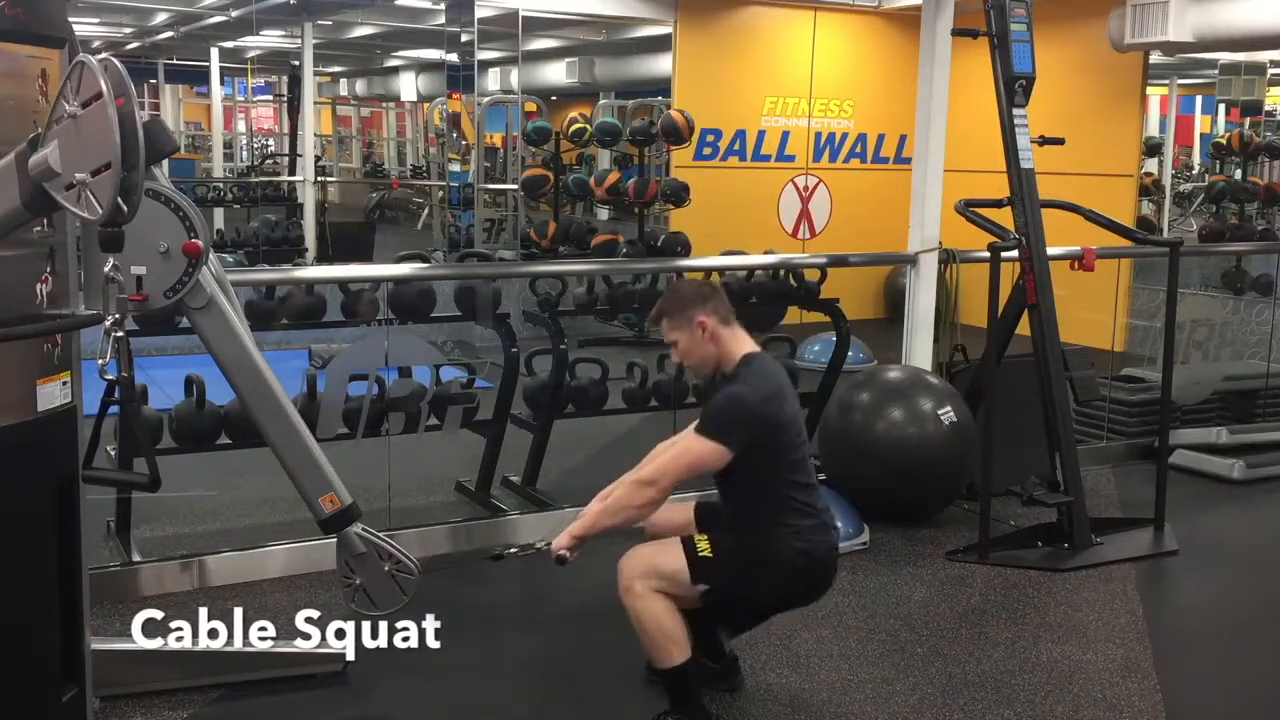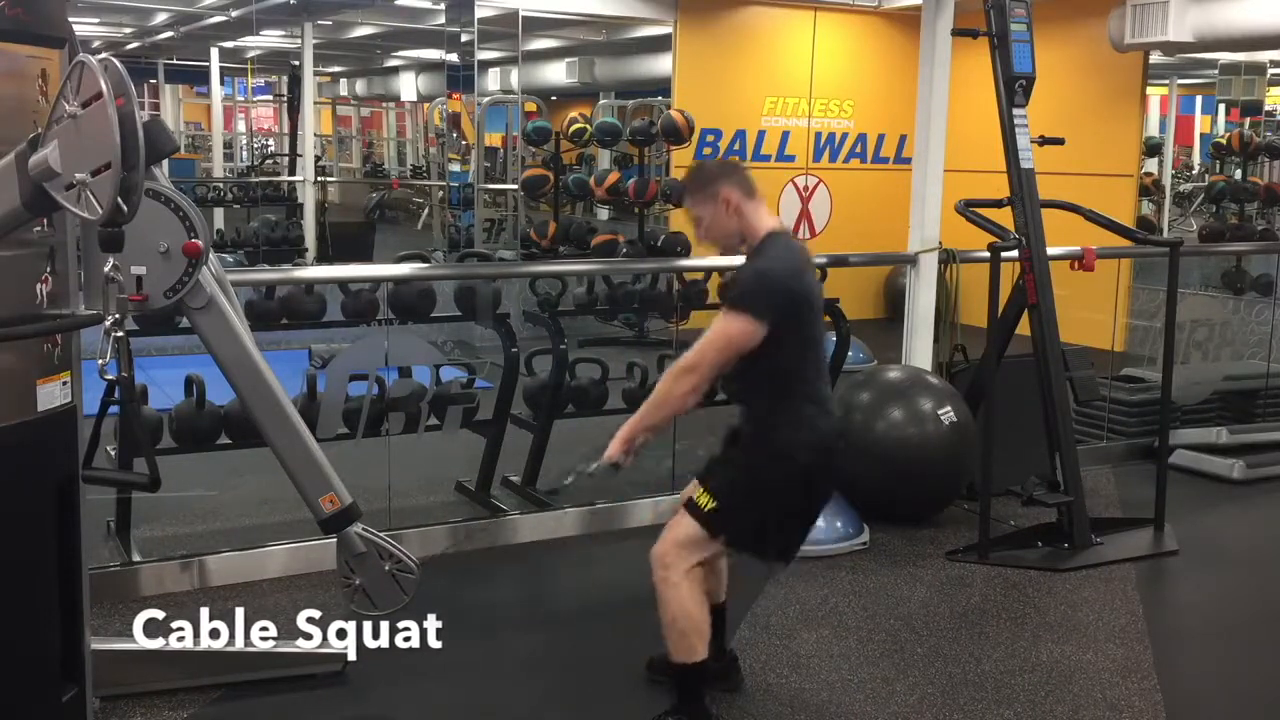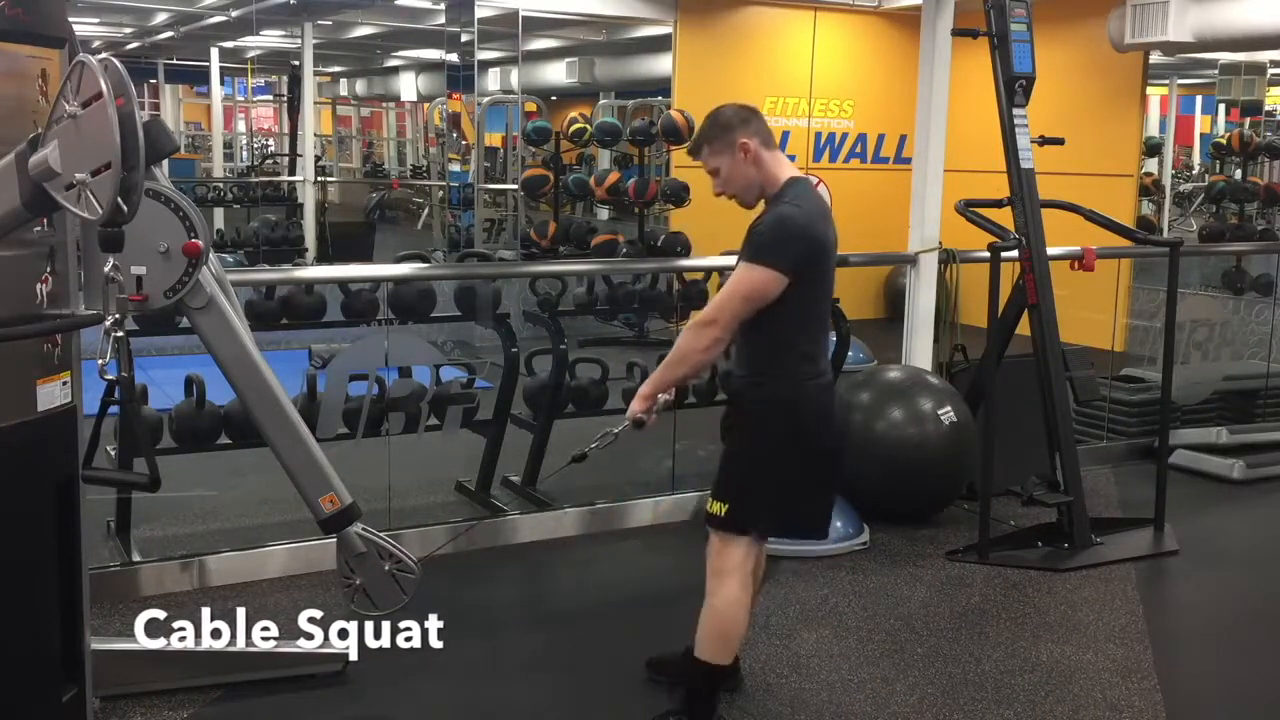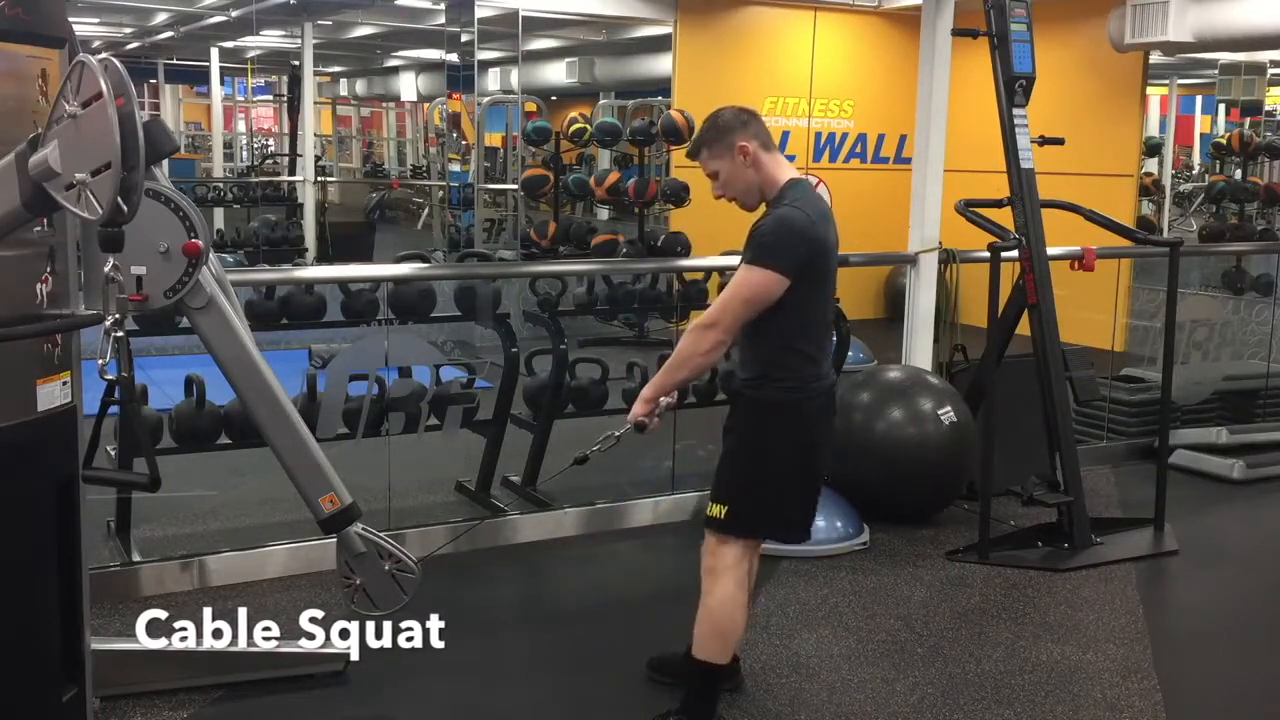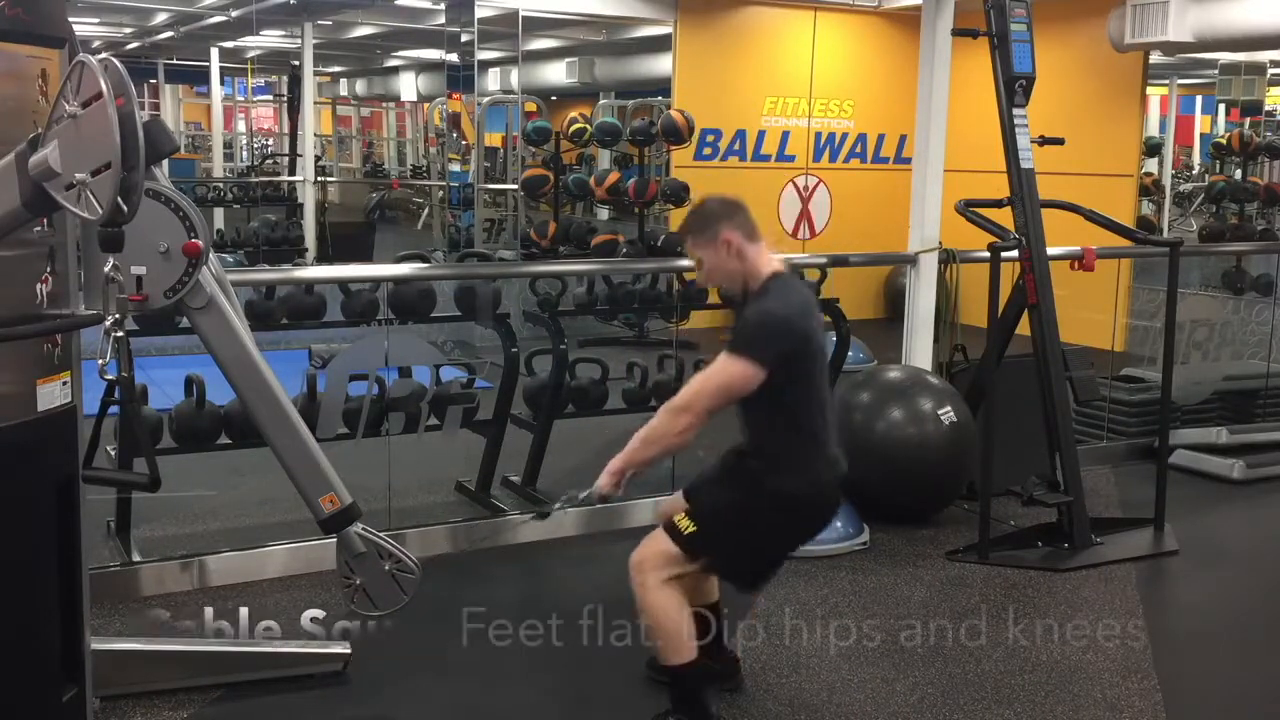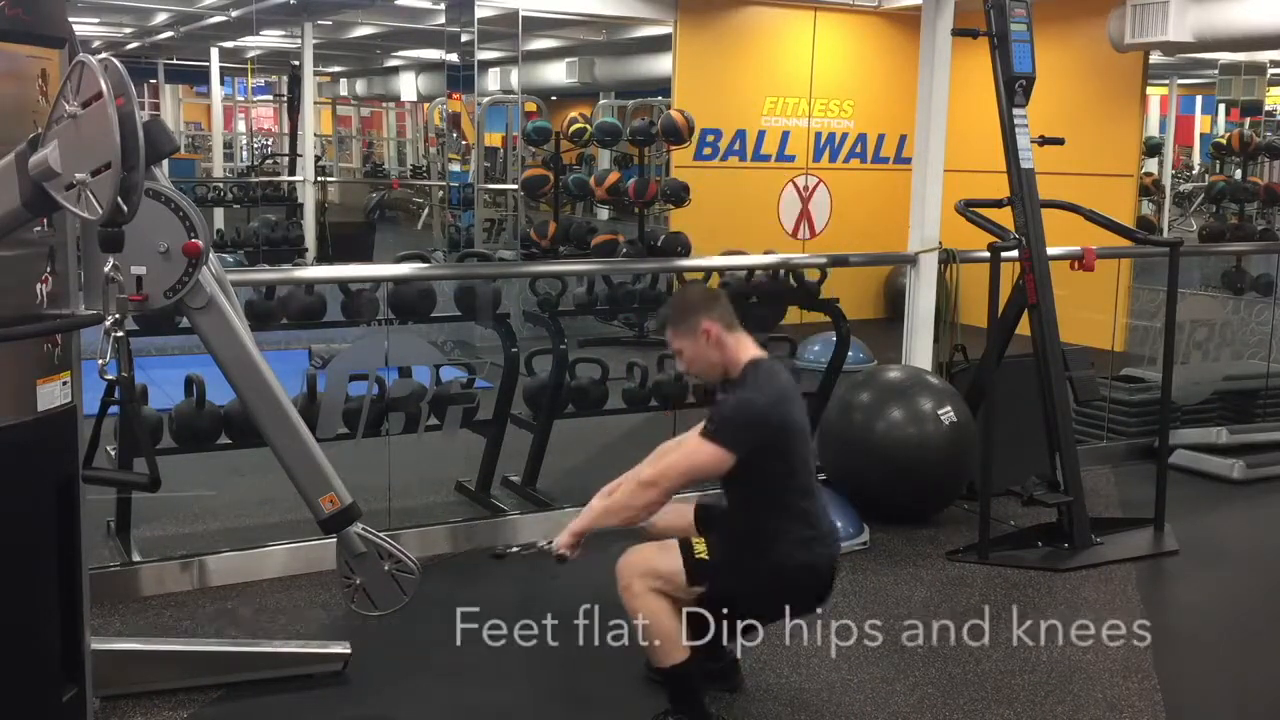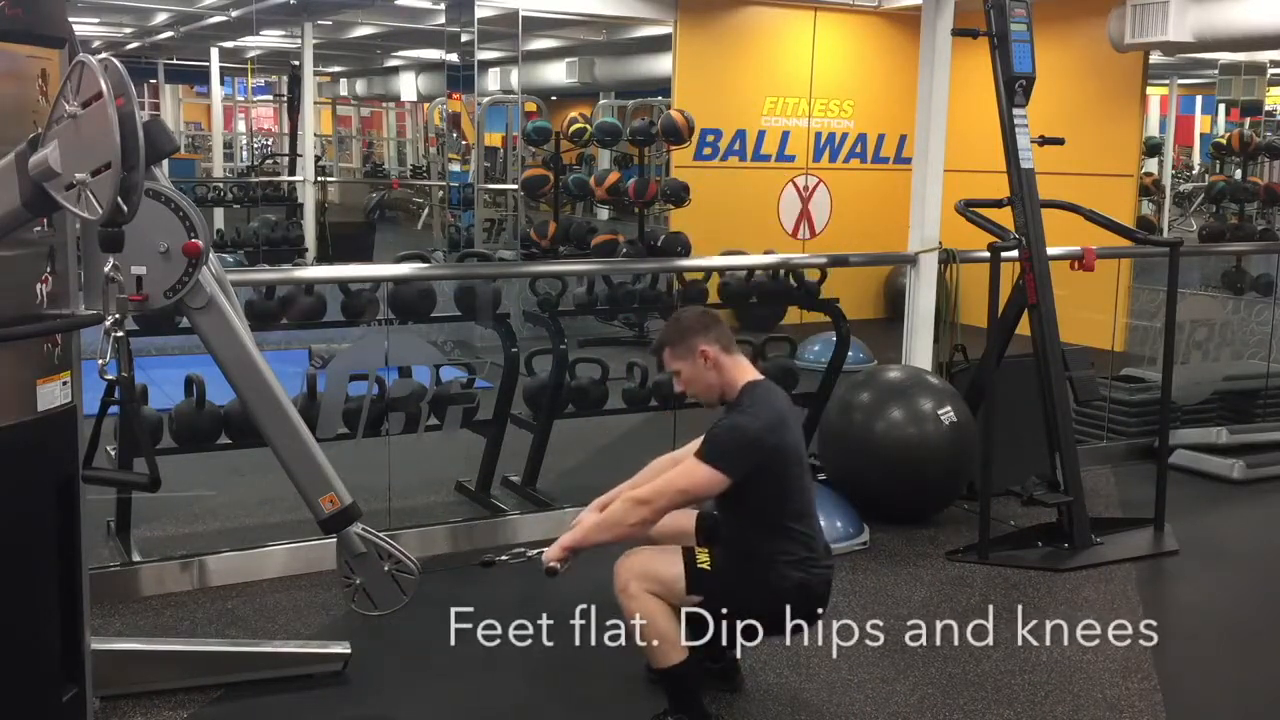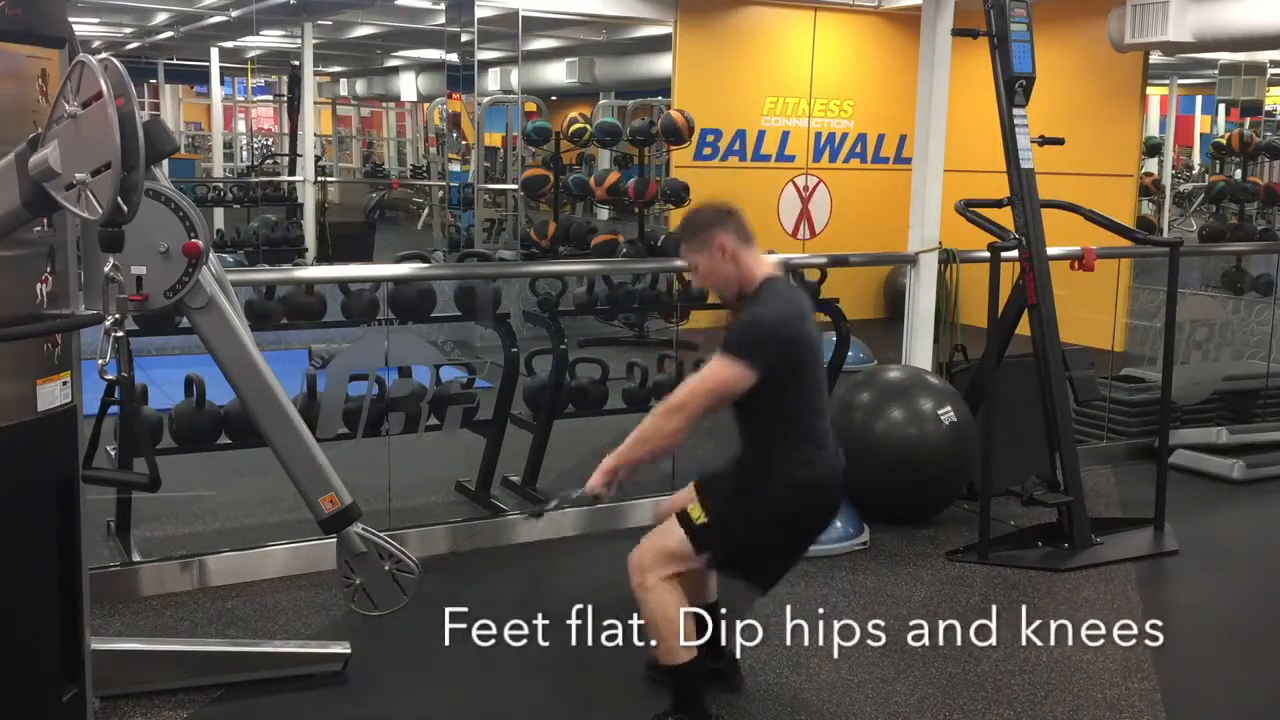
dt=0.3s
person 1, frame 1
left shoulder: (746, 400)
right shoulder: (752, 374)
left elbow: (653, 486)
right elbow: (678, 446)
left wrist: (578, 530)
right wrist: (605, 498)
left hip: (792, 557)
right hip: (776, 531)
left knee: (637, 572)
right knee: (661, 525)
right ankle: (712, 659)
person 1, frame 2
left shoulder: (768, 273)
right shoulder: (778, 254)
left elbow: (696, 371)
right elbow: (708, 362)
left wrist: (629, 435)
right wrist: (646, 421)
left hip: (788, 446)
right hip: (782, 433)
left knee: (673, 555)
right knee: (702, 536)
right ankle: (712, 657)
person 1, frame 3
left shoulder: (786, 221)
right shoulder: (796, 205)
left elbow: (716, 324)
right elbow: (730, 318)
left wrist: (652, 389)
right wrist: (670, 378)
left hip: (780, 406)
right hip: (778, 397)
left knee: (731, 550)
right knee: (744, 541)
right ankle: (715, 658)
person 1, frame 4
left shoulder: (786, 224)
right shoulder: (799, 207)
left elbow: (717, 328)
right elbow: (734, 321)
left wrist: (653, 391)
right wrist: (670, 380)
left hip: (781, 404)
right hip: (783, 394)
left knee: (725, 553)
right knee: (738, 539)
right ankle: (715, 656)
person 1, frame 5
left shoulder: (772, 315)
right shoulder: (780, 294)
left elbow: (691, 411)
right elbow: (707, 393)
left wrist: (623, 464)
right wrist: (642, 448)
left hip: (790, 484)
right hip: (781, 464)
left knee: (651, 564)
right knee: (677, 514)
right ankle: (713, 654)
person 1, frame 6
left shoulder: (752, 406)
right shoulder: (763, 378)
left elbow: (654, 488)
right elbow: (685, 445)
left wrist: (582, 526)
right wrist: (609, 493)
left hip: (790, 567)
right hip: (777, 536)
left knee: (635, 571)
right knee: (662, 525)
right ankle: (713, 655)
person 1, frame 7
left shoulder: (749, 428)
right shoulder: (759, 400)
left elbow: (647, 507)
right elbow: (678, 461)
left wrist: (572, 541)
right wrist: (600, 506)
left hip: (786, 584)
right hip: (775, 555)
left knee: (633, 574)
right knee: (663, 530)
right ankle: (713, 656)
person 1, frame 8
left shoulder: (766, 320)
right shoulder: (776, 297)
left elbow: (684, 410)
right elbow: (695, 396)
left wrist: (615, 464)
right wrist: (633, 448)
left hip: (789, 485)
right hip: (788, 468)
left knee: (649, 561)
right knee: (678, 514)
right ankle: (710, 655)
